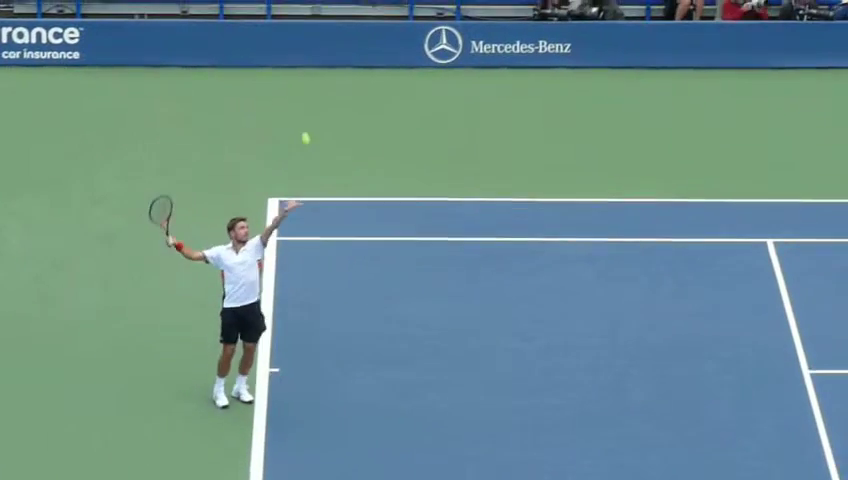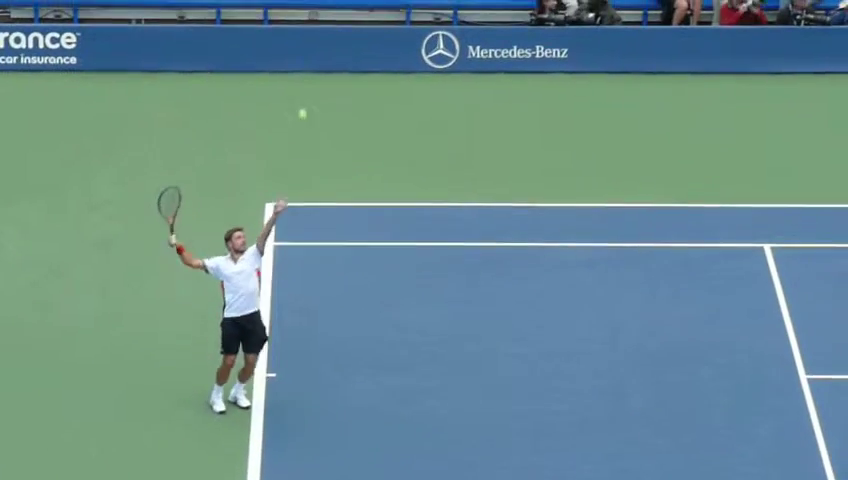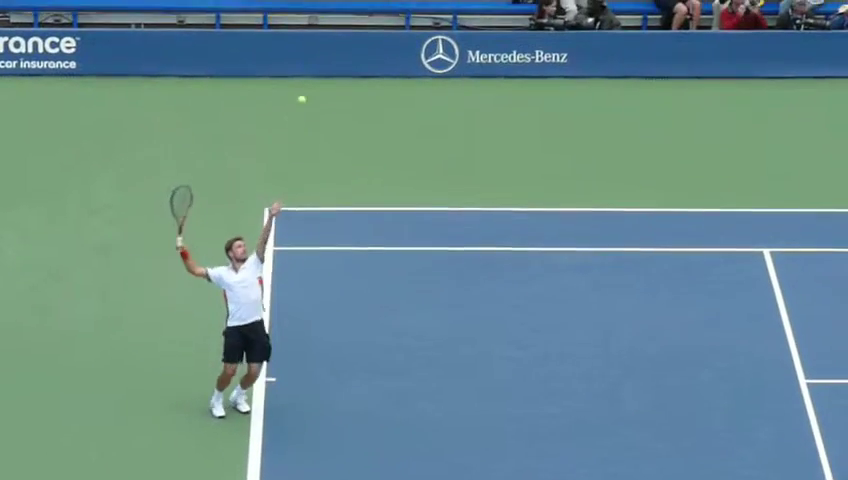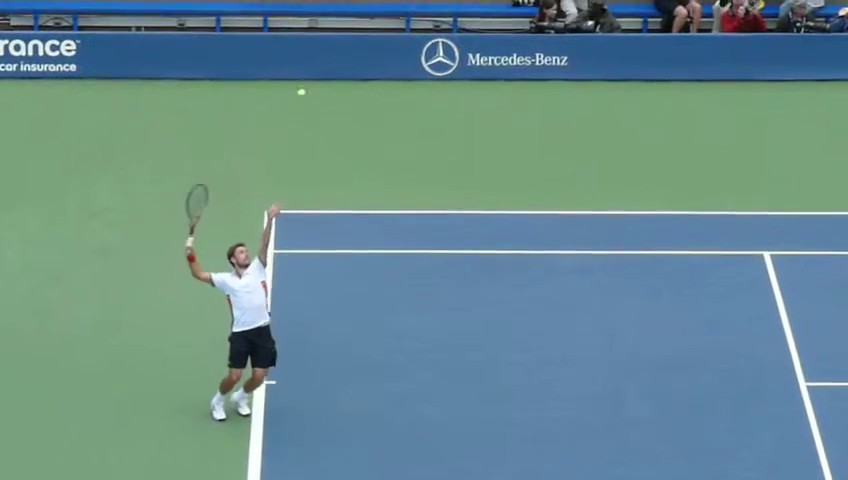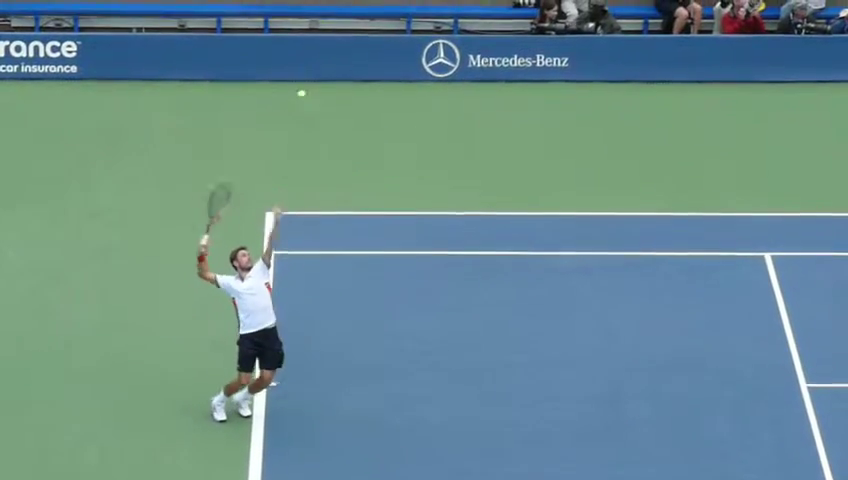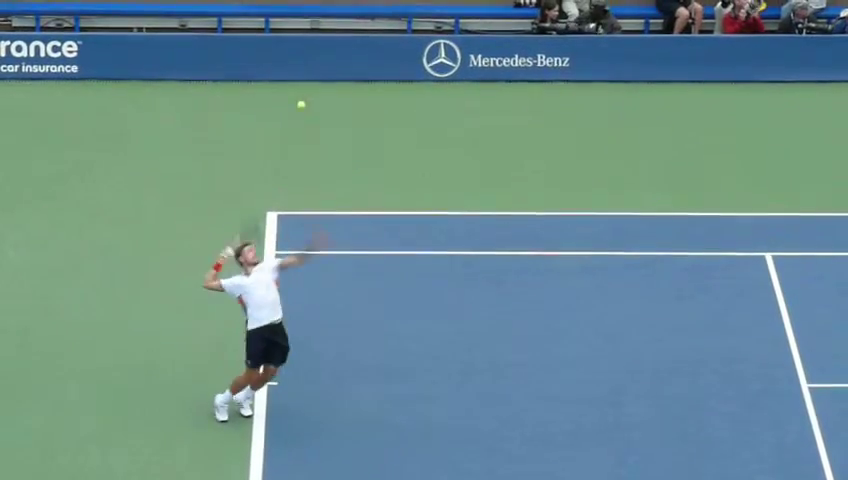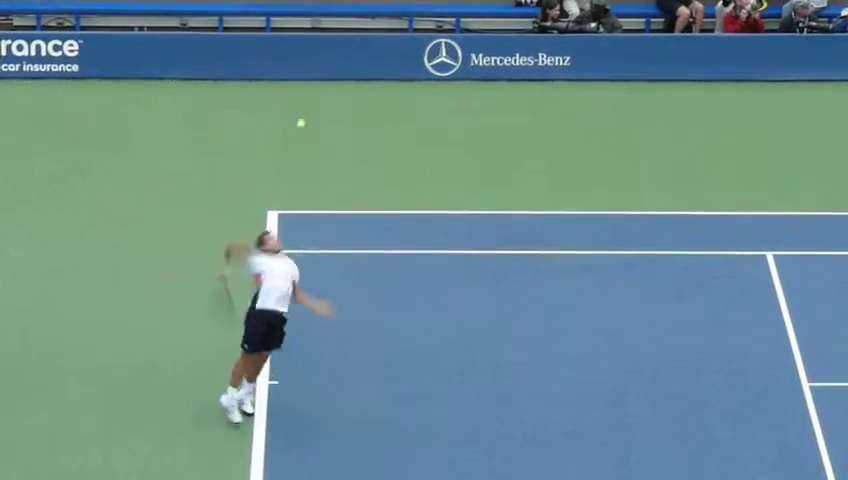
dt=0.1s
person 1, frame 1
left shoulder: (255, 245)
right shoulder: (220, 252)
left elbow: (270, 229)
right elbow: (194, 255)
left wrist: (284, 213)
right wrist: (177, 245)
left hip: (252, 307)
right hip: (231, 308)
left knee: (250, 349)
right knee: (228, 351)
left ankle: (240, 387)
right ankle: (219, 390)
person 1, frame 2
left shoulder: (253, 255)
right shoulder: (220, 263)
left elbow: (264, 235)
right elbow: (192, 262)
left wrist: (275, 215)
right wrist: (178, 247)
left hip: (253, 317)
right hip: (231, 319)
left knee: (250, 362)
right knee: (228, 362)
left ankle: (238, 393)
right ankle: (216, 396)
person 1, frame 3
left shoulder: (254, 264)
right shoulder: (222, 273)
left elbow: (263, 240)
right elbow: (195, 270)
left wrist: (272, 217)
right wrist: (183, 252)
left hip: (256, 327)
right hip: (235, 328)
left knee: (254, 372)
right knee: (229, 371)
left ankle: (239, 397)
right ankle: (216, 401)
person 1, frame 4
left shoulder: (257, 269)
right shoulder: (226, 279)
left elbow: (264, 244)
right elbow: (198, 275)
left wrist: (269, 220)
right wrist: (190, 254)
left hip: (262, 331)
right hip: (241, 333)
left knee: (258, 377)
right knee: (234, 377)
left ankle: (240, 399)
right ankle: (218, 402)
person 1, frame 5
left shoulder: (261, 271)
right shoulder: (231, 282)
left elbow: (270, 247)
right elbow: (204, 275)
left wrist: (276, 223)
right wrist: (202, 254)
left hip: (269, 333)
right hip: (248, 336)
left knee: (266, 379)
right knee: (243, 381)
left ankle: (243, 399)
right ankle: (219, 402)
person 1, frame 6
left shoulder: (268, 267)
right shoulder: (238, 281)
left elbow: (294, 261)
right elbow: (208, 284)
left wrist: (311, 248)
right wrist: (219, 262)
left hip: (276, 328)
right hip: (256, 330)
left knee: (270, 372)
right knee: (250, 375)
left ankle: (243, 398)
right ankle: (221, 400)
person 1, frame 7
left shoulder: (290, 266)
right shoulder: (259, 259)
left elbow: (298, 296)
right elbow: (233, 250)
left wrist: (317, 306)
left hip: (278, 318)
right hip: (260, 315)
left knee: (262, 358)
right knee: (247, 358)
left ankle: (245, 395)
right ankle: (230, 399)
